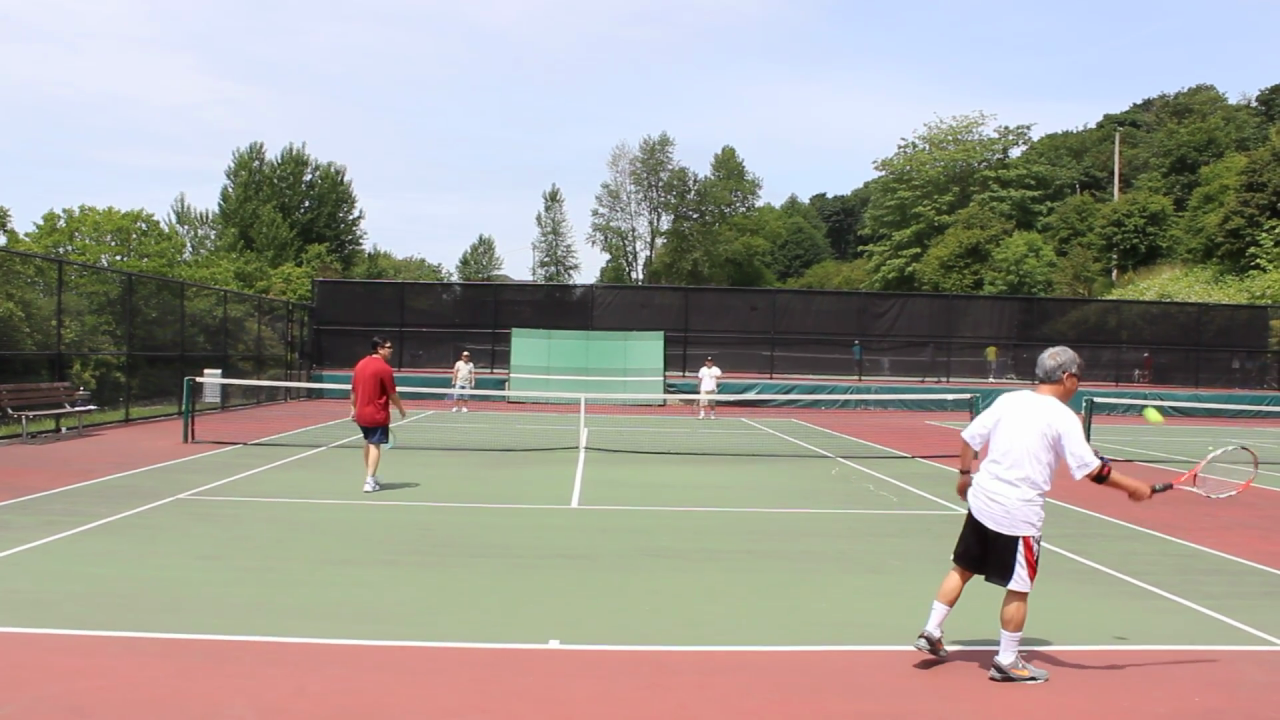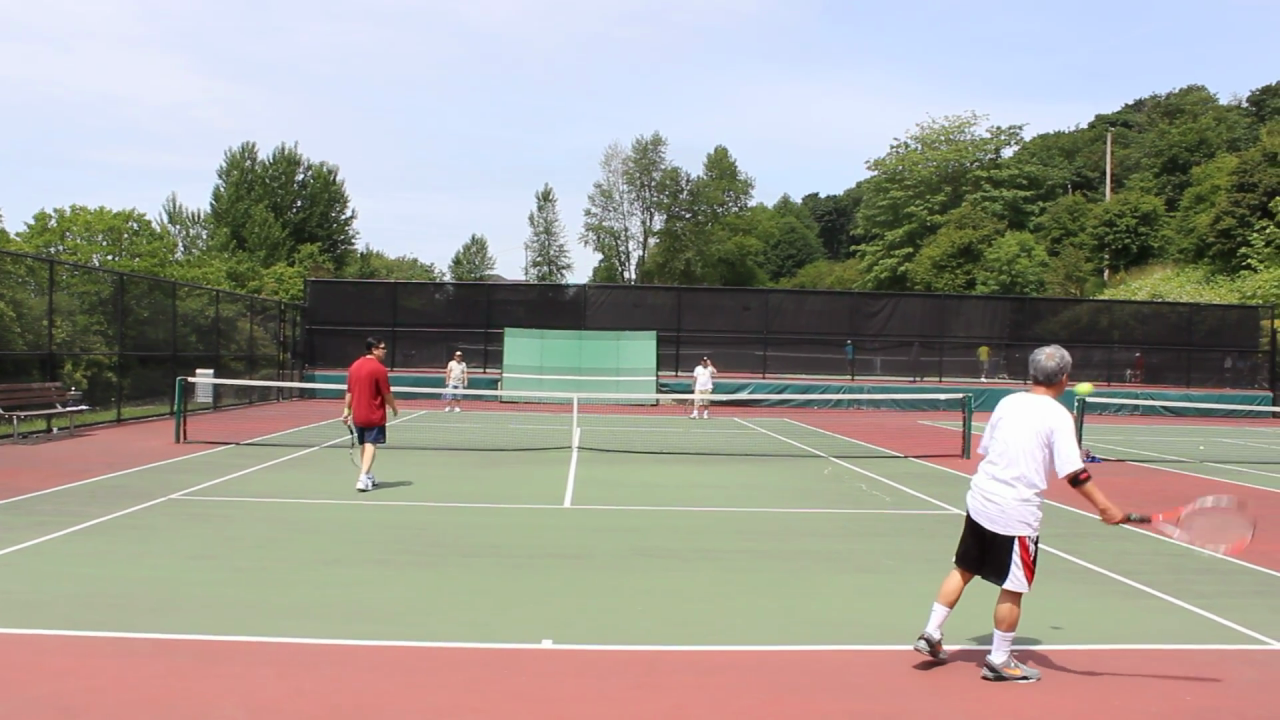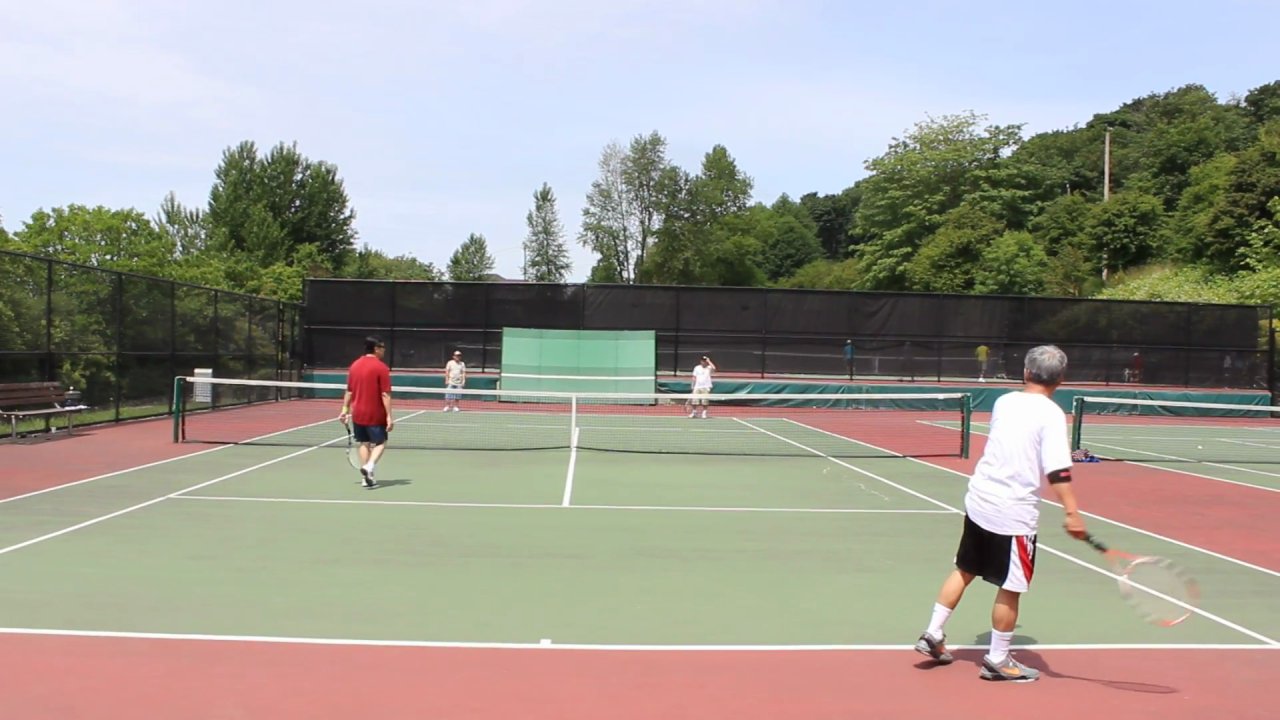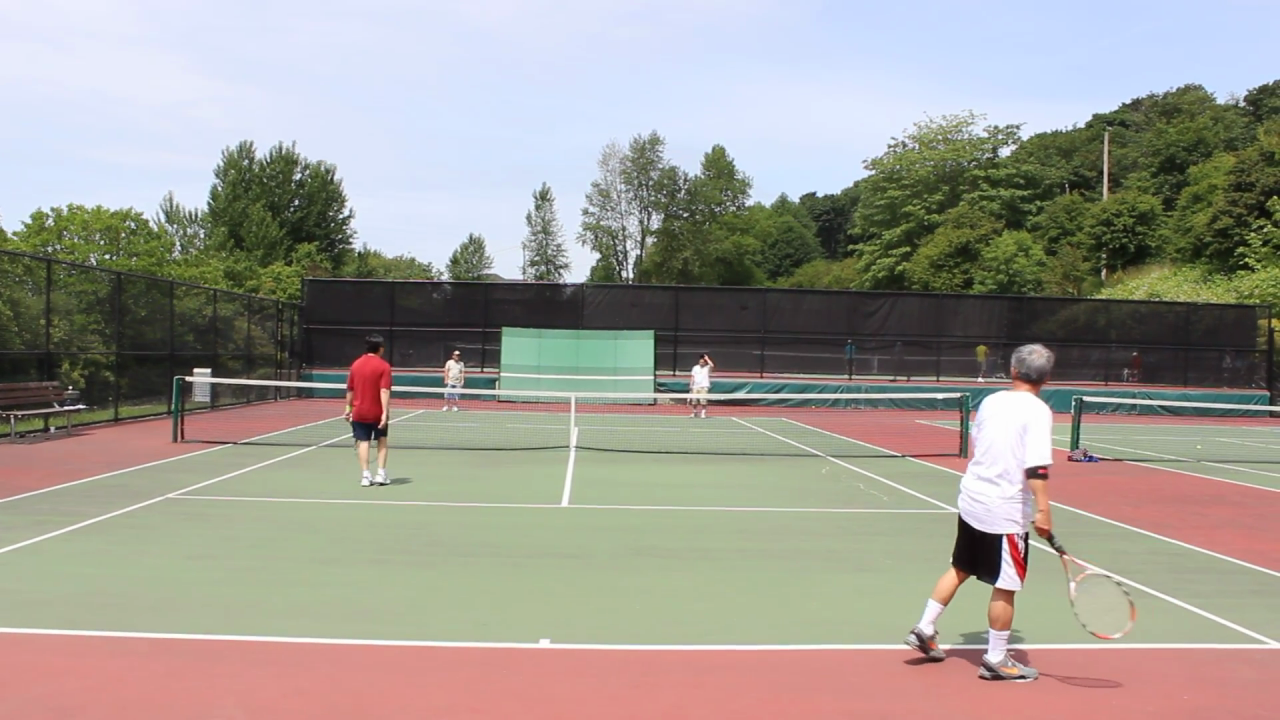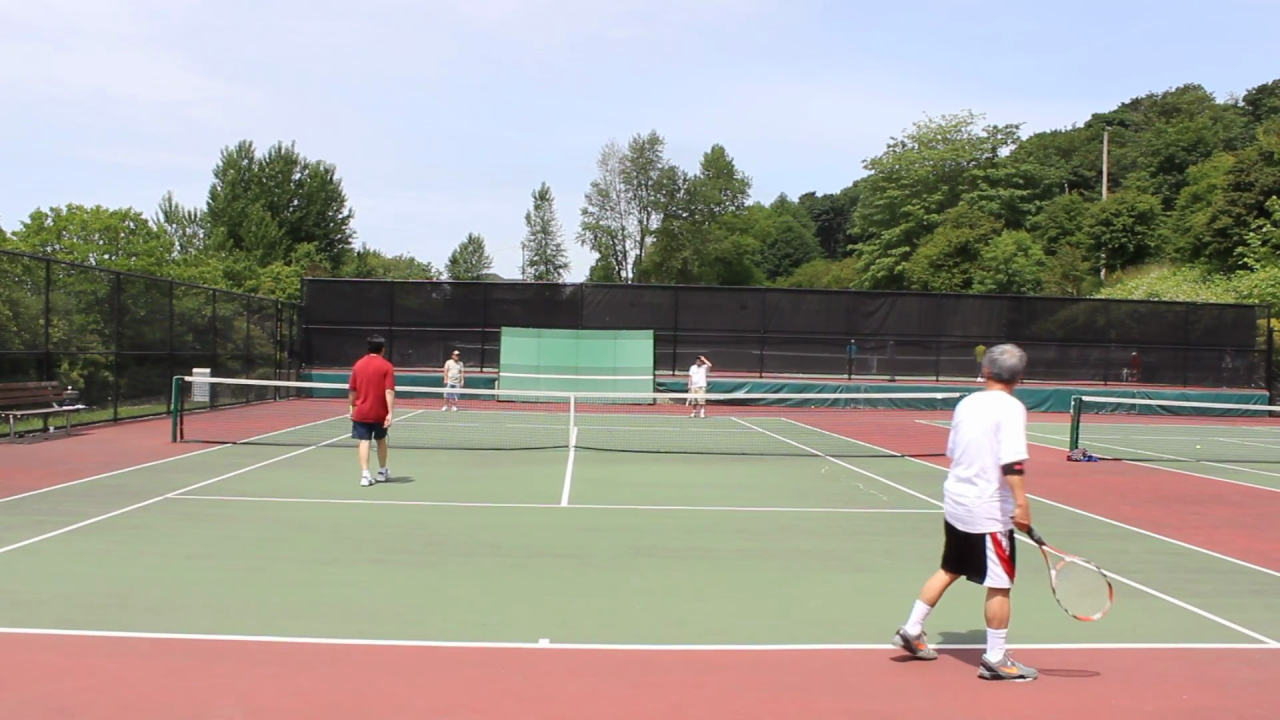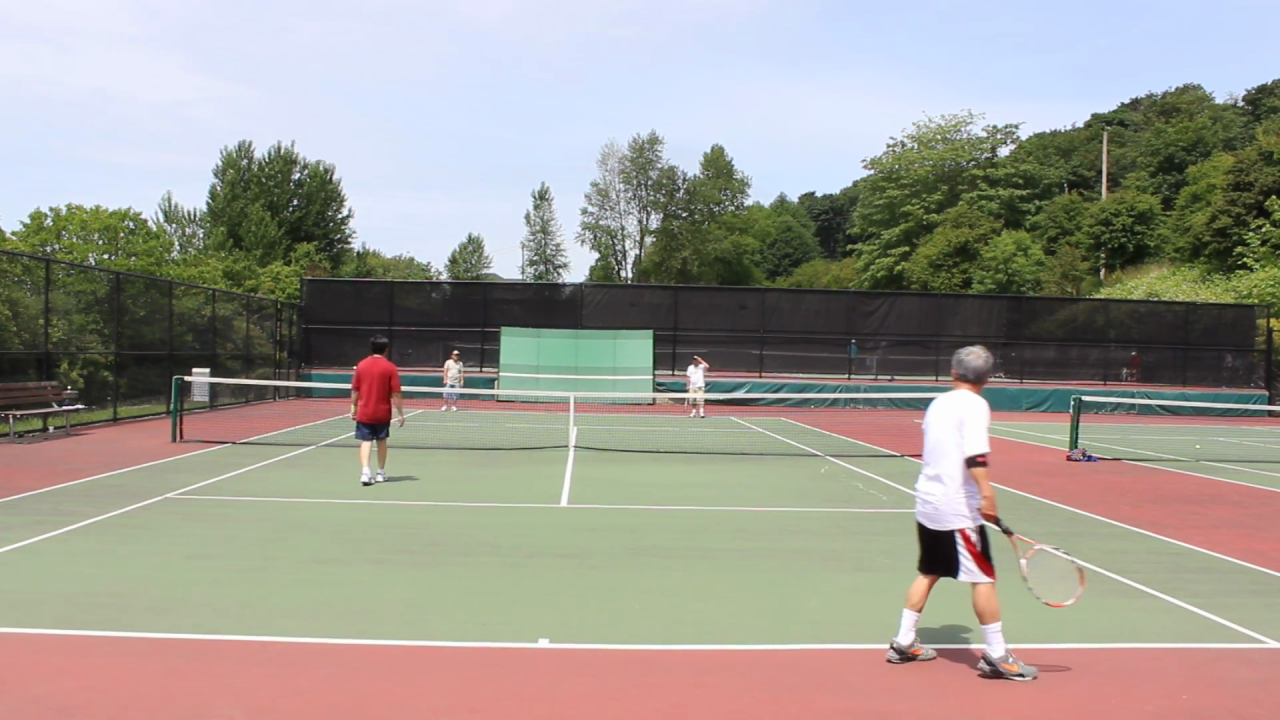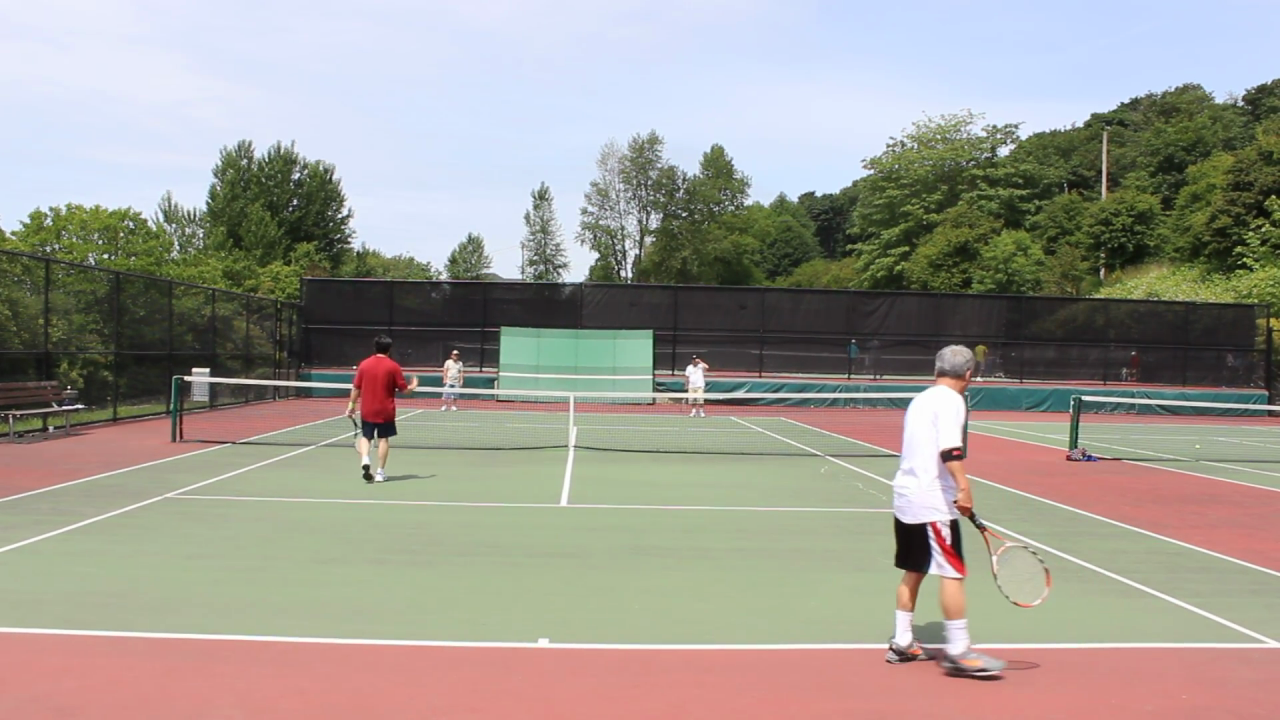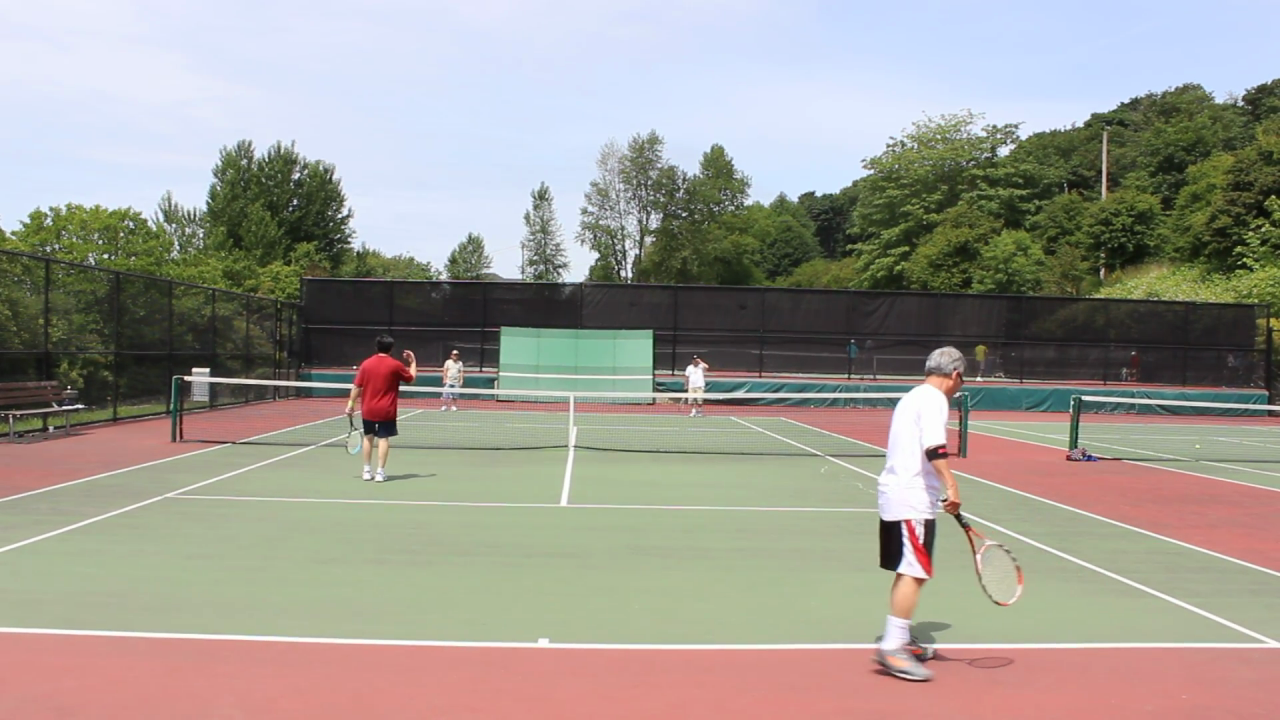
dt=0.2s
person 1, frame 1
left shoulder: (1008, 400)
right shoulder: (1063, 417)
left elbow: (970, 438)
right elbow: (1091, 469)
left wrist: (965, 475)
right wrist: (1132, 486)
left hip: (982, 500)
right hip: (1018, 513)
left knee: (962, 569)
right knee: (1019, 588)
left ankle: (931, 632)
right ankle: (1007, 661)
person 1, frame 2
left shoulder: (1008, 402)
right shoulder: (1058, 416)
right elbow: (1072, 471)
right wrist: (1104, 505)
left hip: (980, 501)
right hip: (1016, 512)
left knee: (963, 570)
right knee: (1013, 587)
left ankle: (931, 634)
right ankle: (999, 661)
person 1, frame 3
left shoulder: (1004, 402)
right shoulder: (1052, 414)
right elbow: (1057, 469)
right wrist: (1072, 512)
left hip: (979, 501)
right hip: (1014, 512)
left knee: (964, 570)
right knee: (1012, 587)
left ankle: (933, 635)
right ankle: (997, 660)
person 1, frame 4
left shoulder: (990, 401)
right shoulder: (1038, 411)
right elbow: (1036, 466)
right wrist: (1042, 508)
left hip: (971, 500)
right hip: (1005, 510)
left knee: (959, 568)
right knee: (1006, 586)
left ankle: (924, 629)
right ankle: (996, 660)
person 1, frame 5
left shoulder: (965, 403)
right shoulder: (1011, 408)
right elbow: (1012, 462)
right wrist: (1021, 503)
left hip: (956, 503)
right hip: (988, 510)
left knee: (950, 570)
right knee: (999, 585)
left ankle: (911, 631)
right ankle: (996, 659)
person 1, frame 6
left shoulder: (937, 404)
right shoulder: (975, 405)
right elbow: (975, 455)
right wrist: (986, 495)
left hip: (928, 502)
right hip: (957, 507)
left knee: (928, 572)
right knee: (982, 579)
left ankle: (904, 642)
right ankle: (996, 655)
person 1, frame 7
left shoulder: (919, 400)
right shoulder: (951, 400)
right elbow: (950, 450)
right wrist: (963, 487)
left hip: (906, 497)
right hip: (932, 501)
left knee: (912, 571)
right knee: (952, 574)
left ankle: (902, 642)
right ankle: (958, 651)
person 1, frame 8
left shoulder: (910, 398)
right shoulder: (934, 398)
right elbow: (934, 448)
right wrist: (951, 486)
left hip: (895, 495)
right hip: (912, 500)
left knee: (905, 573)
right knee: (914, 573)
left ankle: (899, 643)
right ankle: (893, 650)
